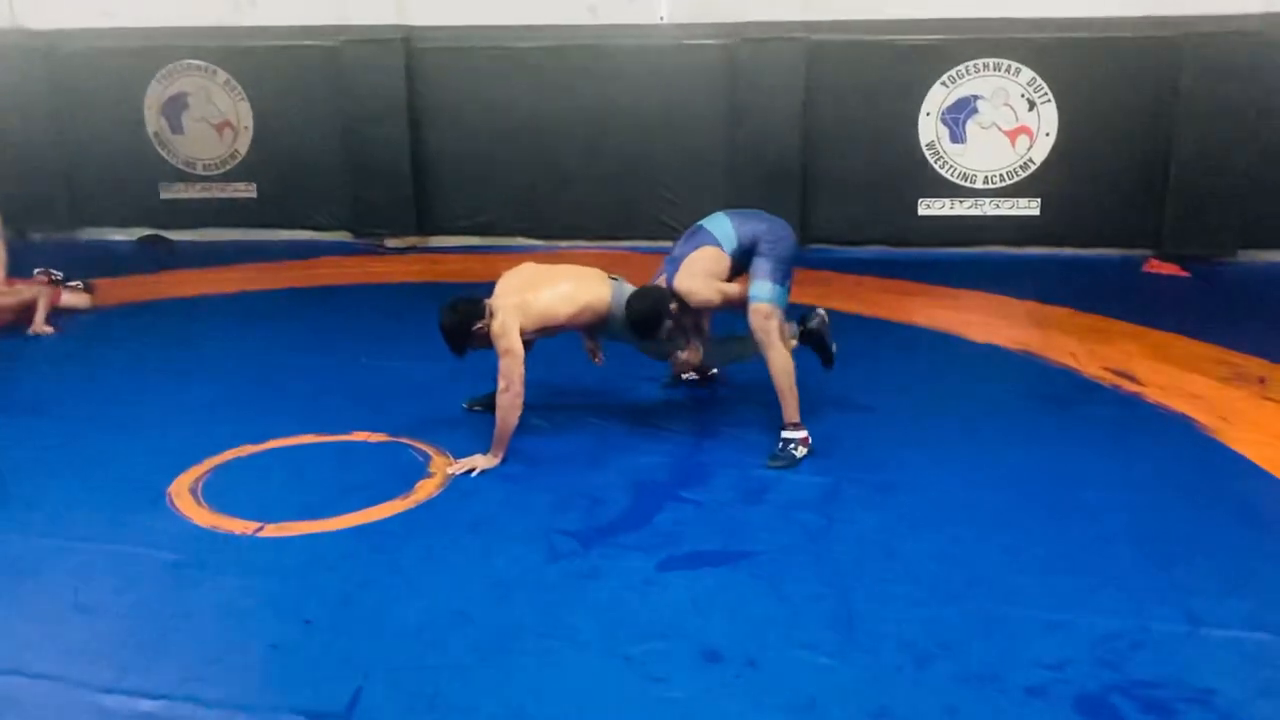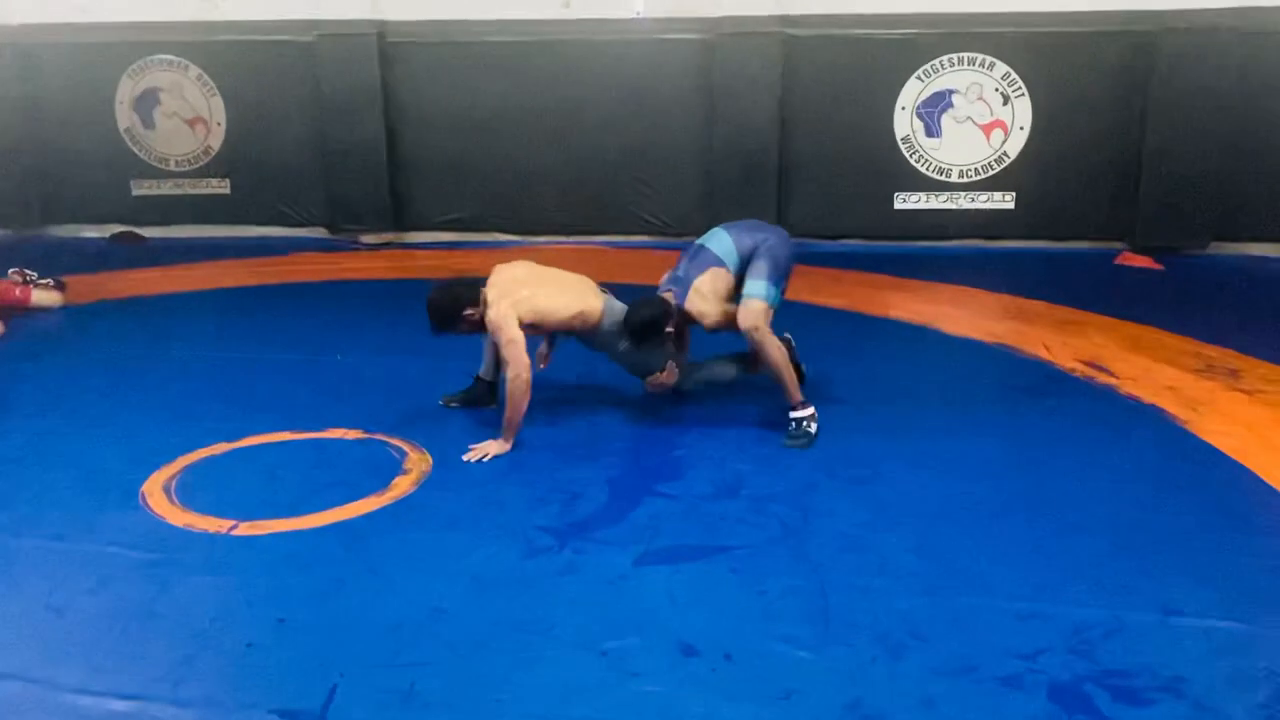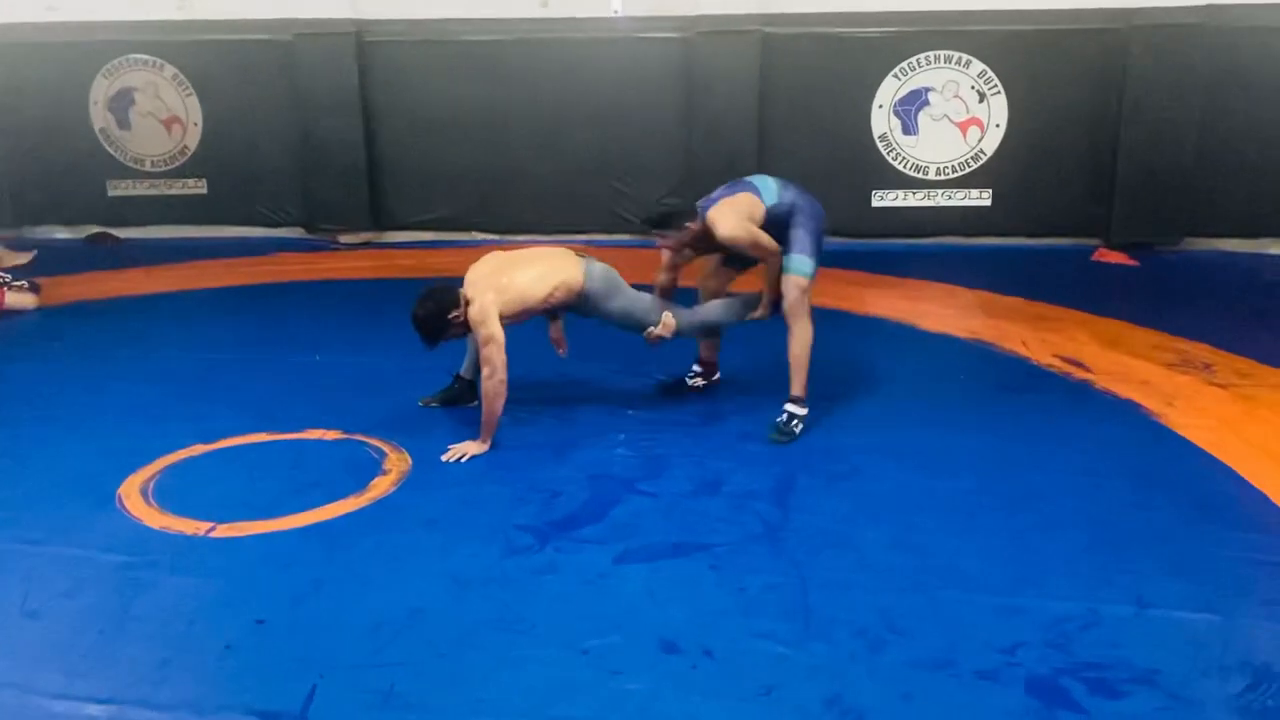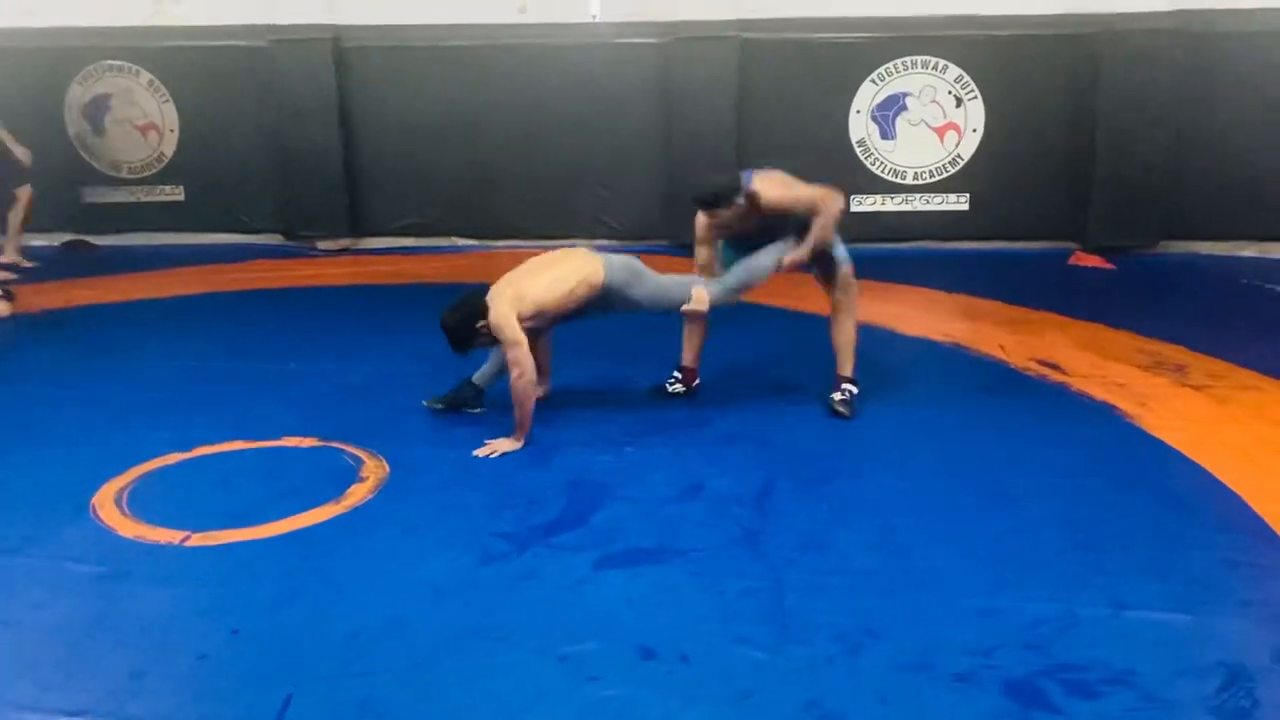
dt=0.5s
person 1, frame 1
left shoulder: (503, 323)
right shoulder: (509, 280)
left elbow: (512, 391)
left wrist: (494, 455)
right wrist: (590, 335)
left hip: (619, 311)
right hip: (608, 284)
left knee: (701, 355)
left ankle: (799, 332)
person 1, frame 2
left shoulder: (498, 313)
right shoulder: (501, 274)
left elbow: (520, 377)
left wrist: (505, 439)
right wrist: (547, 341)
left hip: (606, 326)
right hip: (592, 296)
left knee: (681, 379)
right ankle: (483, 388)
person 1, frame 3
left shoulder: (479, 311)
right shoulder: (477, 271)
left elbow: (495, 377)
left wrist: (483, 441)
right wrist: (554, 320)
left hip: (590, 288)
right hip: (574, 262)
left knee: (683, 322)
left ankle: (764, 302)
right ankle: (463, 386)
person 1, frame 4
left shoulder: (499, 318)
right shoulder: (501, 295)
left elbow: (521, 374)
left wrist: (518, 437)
right wrist: (541, 381)
left hip: (612, 281)
right hip: (599, 264)
left knee: (712, 294)
person 2, frame 1
left shoulder: (695, 293)
right shoulder: (657, 292)
left elbow: (747, 293)
left hip: (769, 235)
right hip: (737, 228)
left knee: (763, 327)
left ankle: (795, 431)
right ankle: (705, 367)
person 2, frame 2
left shoulder: (708, 314)
right shoulder: (661, 300)
left elbow: (748, 322)
left hip: (768, 243)
right hip: (734, 237)
left knee: (752, 324)
left ankle: (802, 409)
person 2, frame 3
left shoulder: (726, 230)
right shoulder: (687, 237)
left elbow: (774, 254)
right elbow: (666, 276)
left wrist: (766, 300)
left hip: (798, 212)
right hip: (764, 219)
left knee: (794, 301)
right knee: (710, 284)
left ankle: (797, 404)
right ankle: (707, 368)
person 2, frame 4
left shoulder: (769, 196)
right shoulder: (706, 220)
left elbow: (834, 202)
right elbow: (704, 269)
left wrist: (807, 250)
left hip: (795, 218)
right hip: (749, 232)
left knee: (844, 285)
left ankle: (845, 383)
right ankle: (687, 375)
